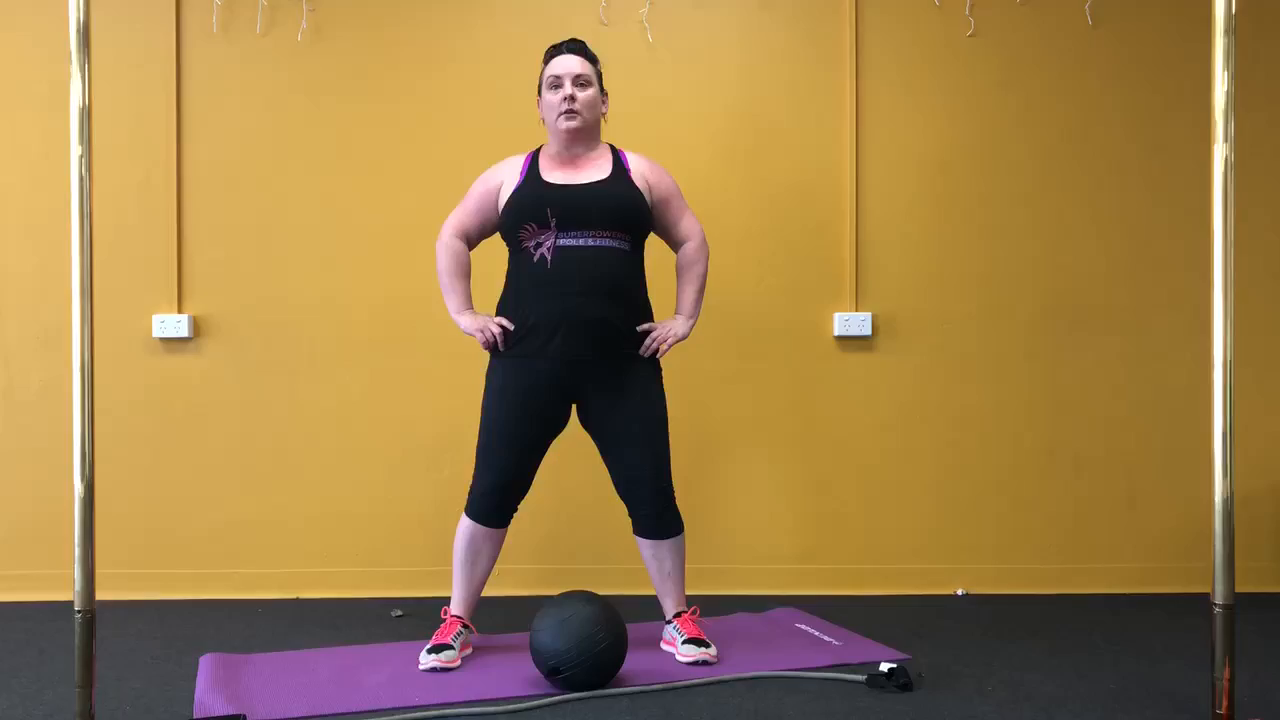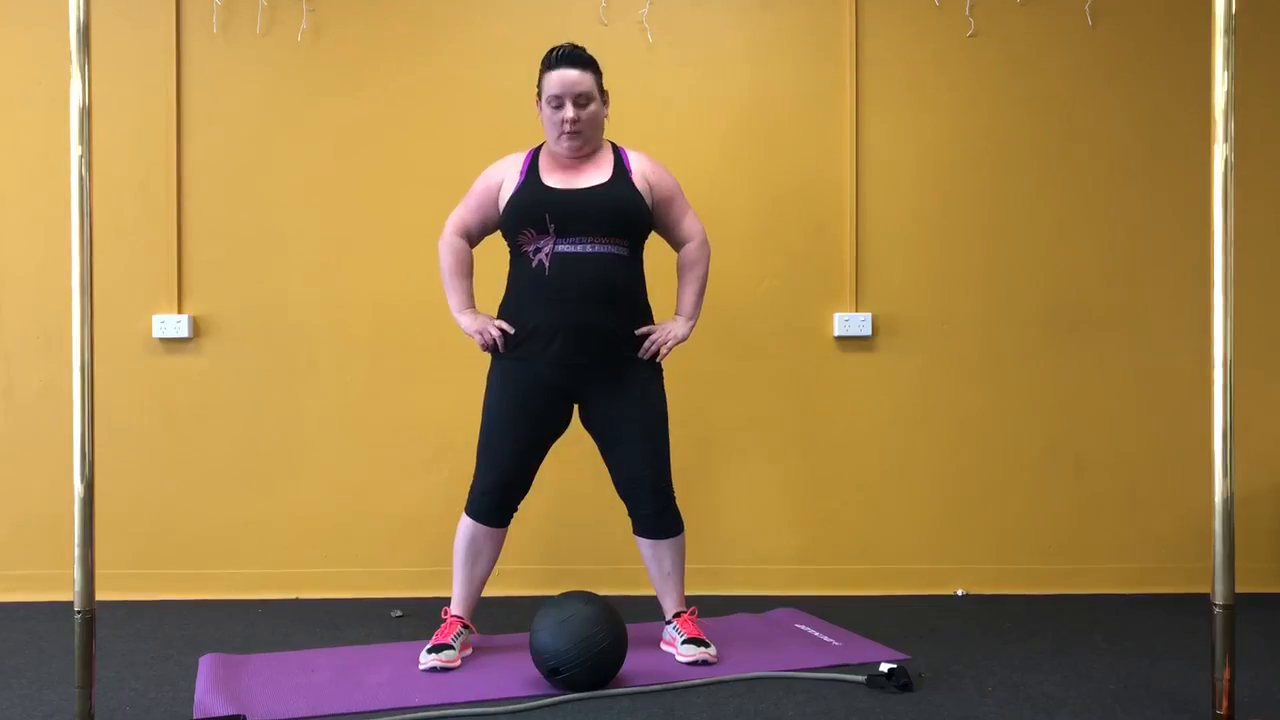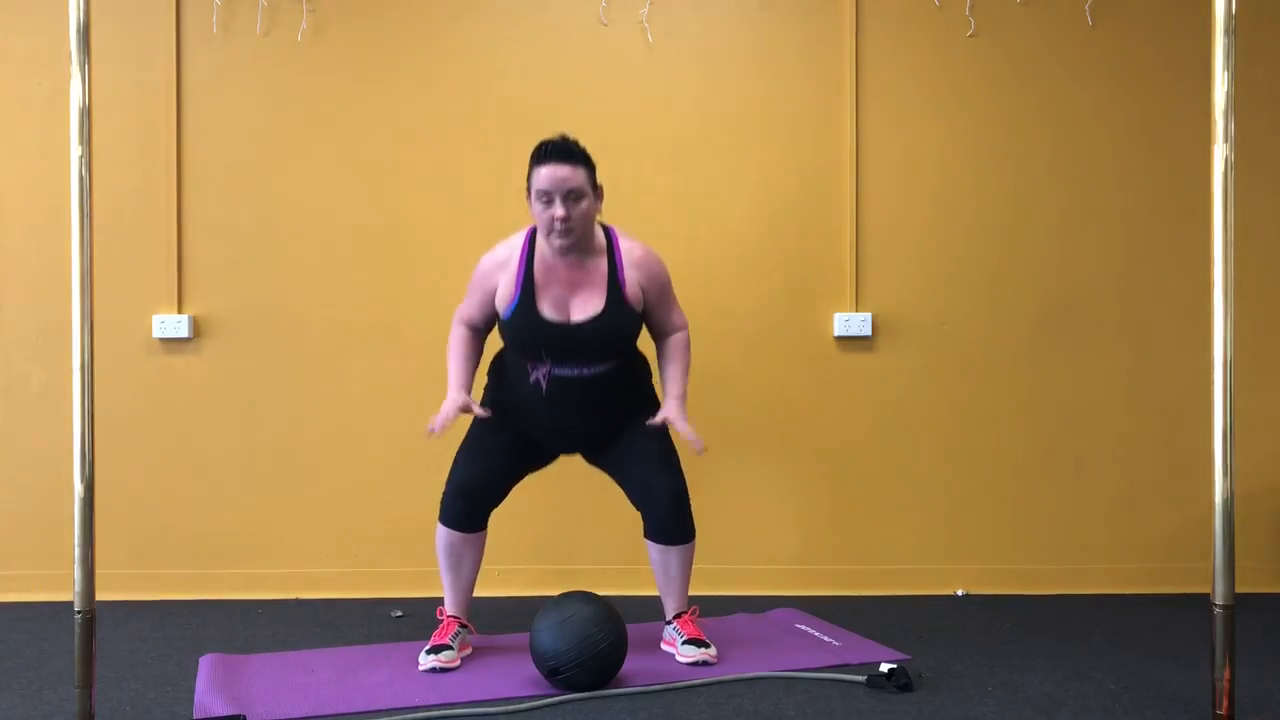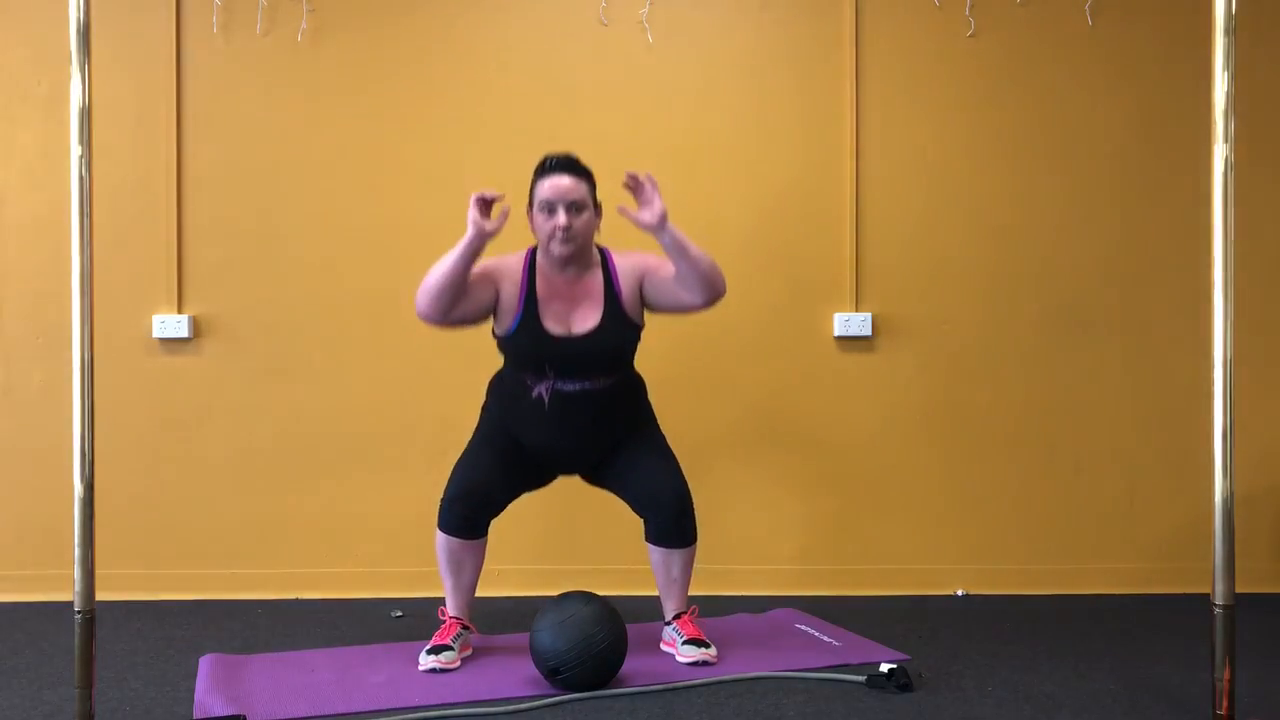
dt=0.5s
person 1, frame 1
left shoulder: (639, 173)
right shoulder: (509, 176)
left elbow: (691, 242)
right elbow: (452, 239)
left wrist: (684, 319)
right wrist: (463, 314)
left hip: (622, 364)
right hip: (528, 361)
left knee: (650, 491)
right knee: (493, 490)
left ankle: (679, 620)
right ankle: (456, 623)
person 1, frame 2
left shoulder: (641, 172)
right shoulder: (509, 174)
left elbow: (693, 240)
right elbow: (455, 235)
left wrist: (685, 319)
right wrist: (464, 312)
left hip: (623, 365)
right hip: (529, 362)
left knee: (650, 492)
right knee: (494, 489)
left ankle: (678, 620)
right ankle: (456, 624)
person 1, frame 3
left shoulder: (636, 262)
right shoulder: (504, 262)
left elbow: (673, 331)
right elbow: (467, 327)
left wrist: (674, 401)
right wrist: (457, 388)
left hip: (620, 417)
right hip: (520, 416)
left knee: (668, 497)
right knee: (463, 495)
left ankle: (679, 622)
right ankle: (454, 625)
person 1, frame 4
left shoulder: (630, 274)
right shoulder: (504, 279)
left elbow: (707, 292)
right elbow: (429, 310)
left wrist: (664, 231)
right wrist: (472, 241)
left hip: (618, 433)
right hip: (519, 433)
left knee: (671, 502)
right knee: (462, 501)
left ankle: (678, 623)
right ankle: (455, 626)
